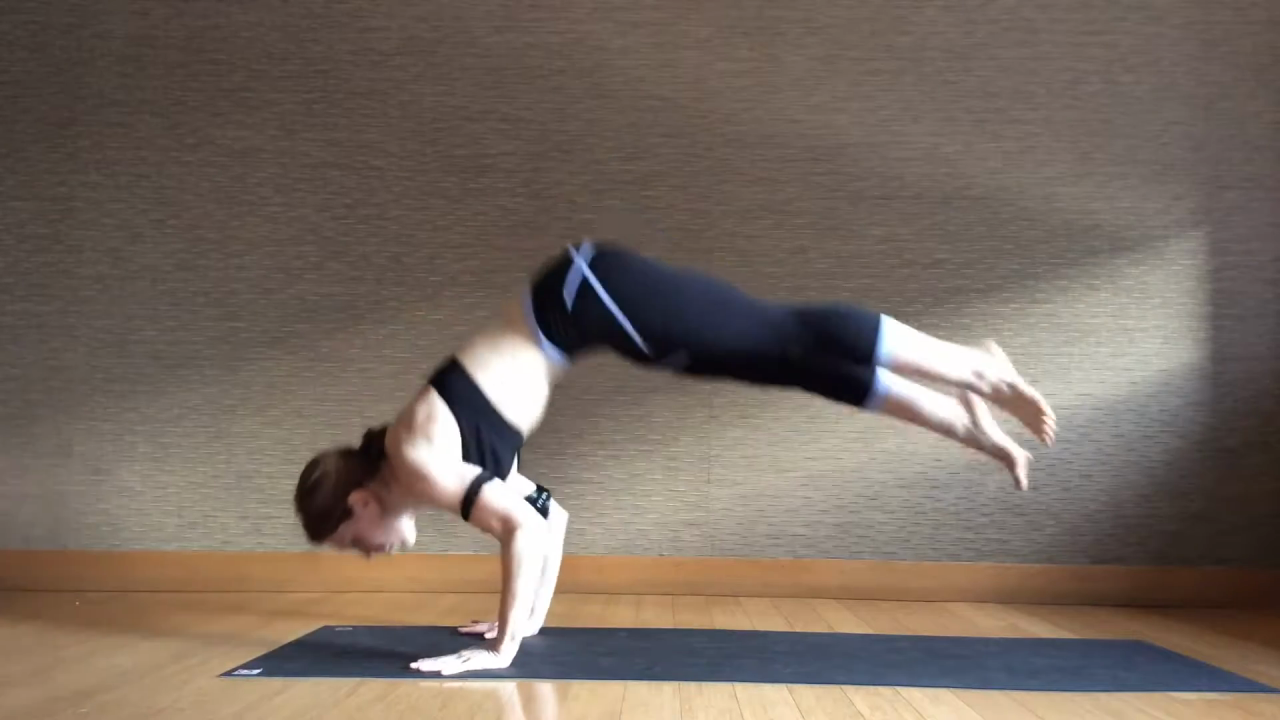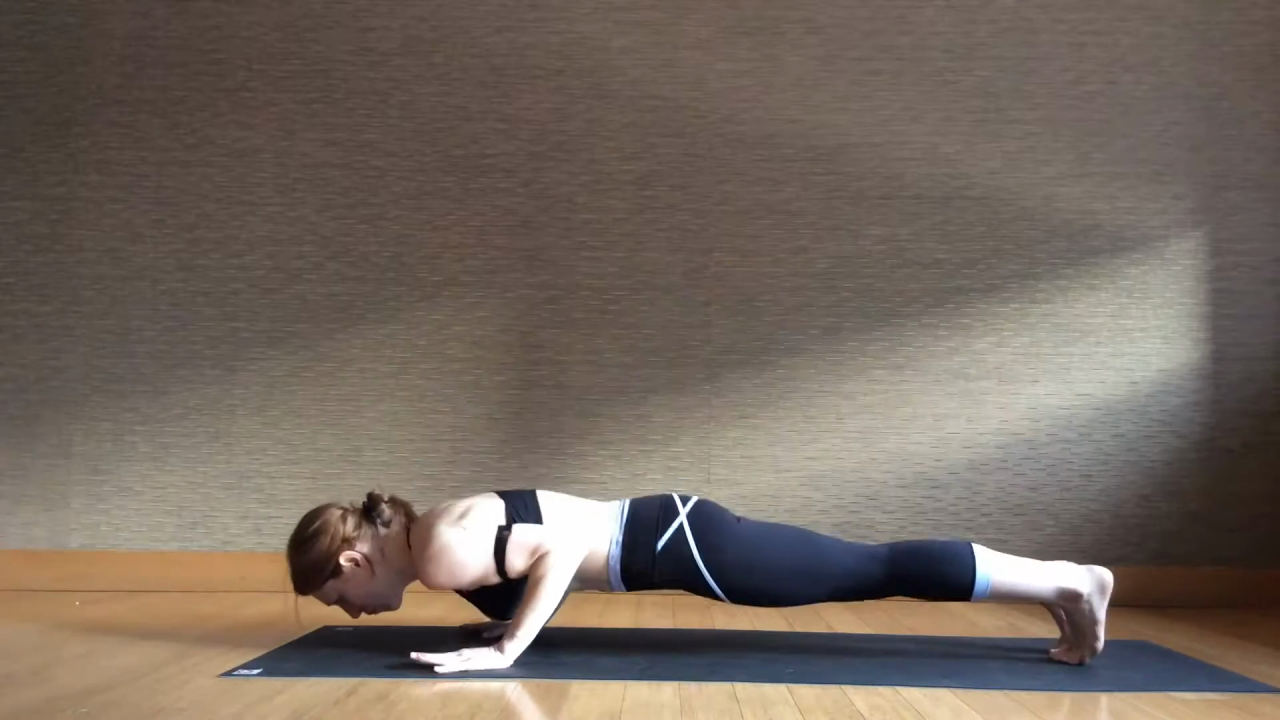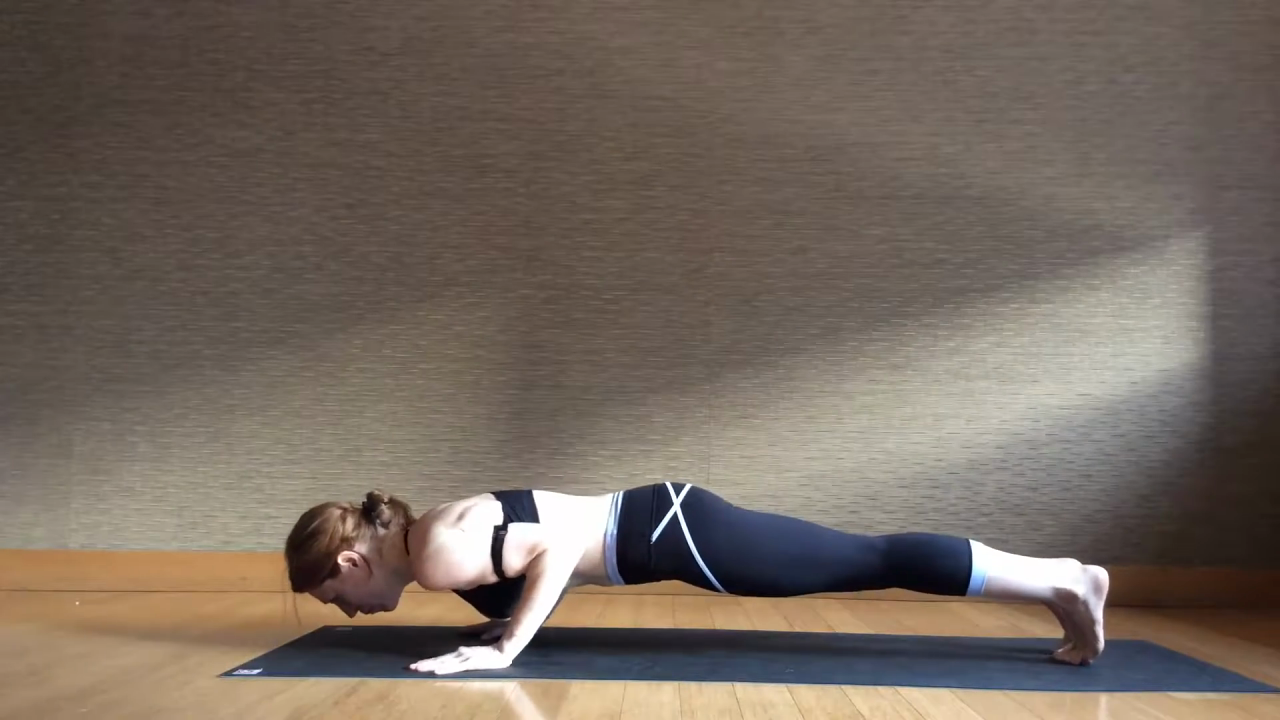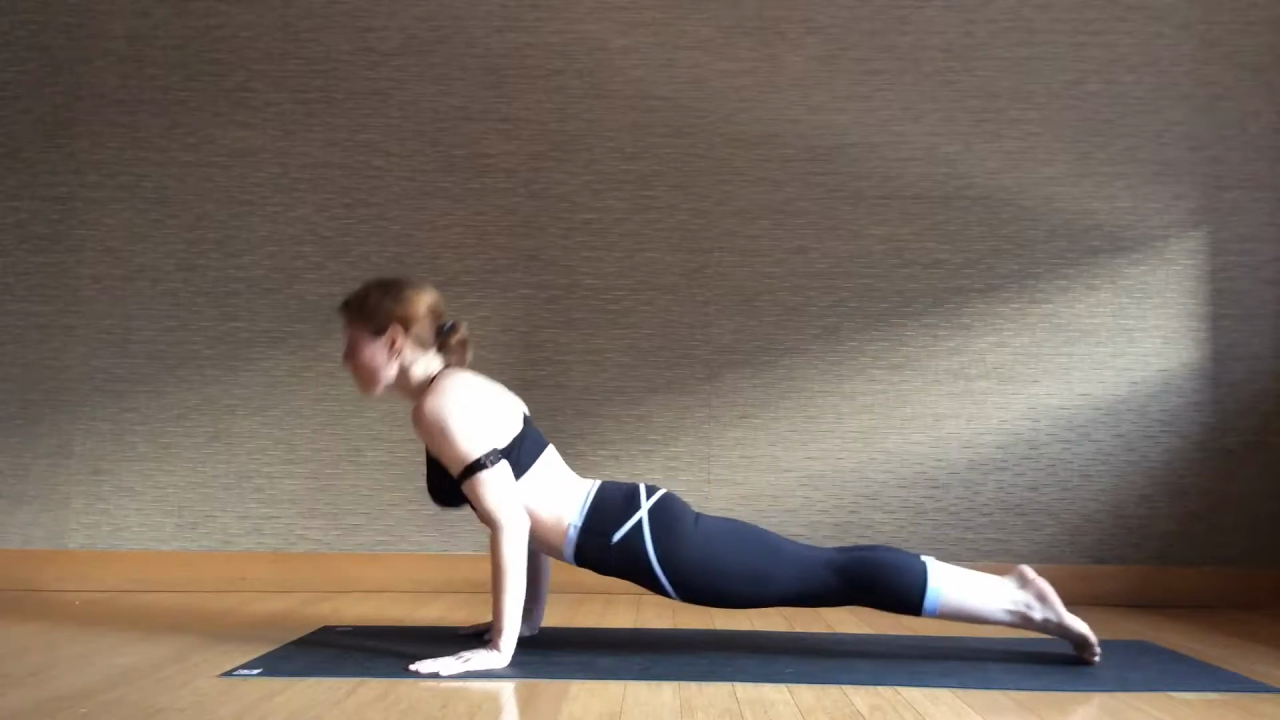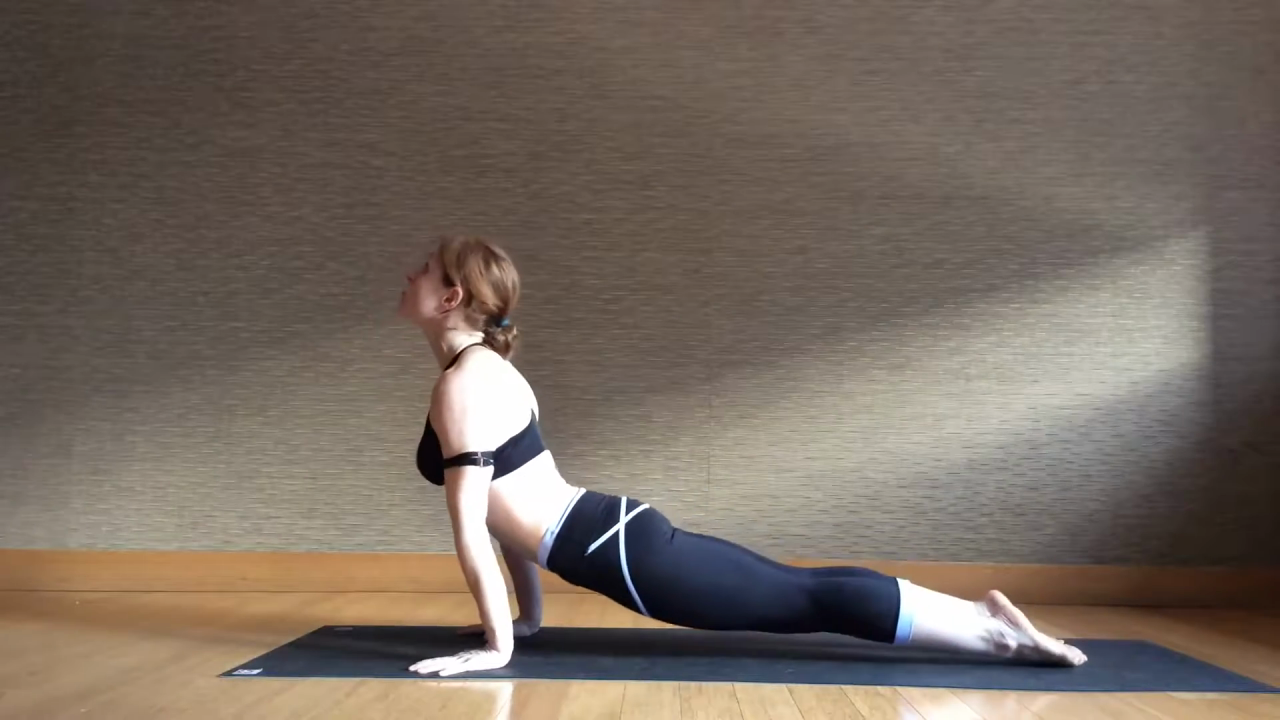
dt=0.5s
person 1, frame 1
left shoulder: (415, 464)
right shoulder: (432, 451)
left elbow: (528, 526)
right elbow: (544, 515)
left wrist: (503, 642)
right wrist: (529, 618)
left hip: (583, 295)
right hip: (584, 300)
left knee: (785, 338)
right knee: (789, 359)
left ankle: (971, 369)
right ankle: (967, 417)
person 1, frame 2
left shoulder: (438, 555)
right shoulder: (439, 528)
left elbow: (555, 552)
left wrist: (505, 648)
right wrist: (515, 619)
left hip: (672, 544)
right hip: (667, 531)
left knee: (872, 569)
right knee: (865, 568)
left ankle: (1065, 580)
right ankle: (1062, 579)
person 1, frame 3
left shoulder: (432, 555)
right shoulder: (435, 527)
left elbow: (551, 553)
left wrist: (504, 647)
right wrist: (517, 616)
left hip: (675, 534)
right hip: (665, 521)
left knee: (870, 562)
right knee: (865, 563)
left ankle: (1062, 583)
right ankle: (1062, 578)
person 1, frame 4
left shoulder: (440, 404)
right shoulder: (463, 387)
left elbow: (511, 521)
right elbow: (530, 509)
left wrist: (499, 646)
right wrist: (522, 620)
left hip: (637, 539)
right hip: (638, 518)
left knee: (838, 577)
right knee: (835, 577)
left ankle: (1021, 607)
right ankle: (1012, 592)
person 1, frame 5
left shoulder: (461, 384)
right shoulder: (487, 367)
left elbow: (470, 522)
right elbow: (511, 503)
left wrist: (498, 645)
right wrist: (527, 614)
left hip: (618, 552)
right hip: (619, 533)
left knee: (808, 603)
right knee: (801, 590)
left ankle: (996, 633)
right ankle: (984, 616)
